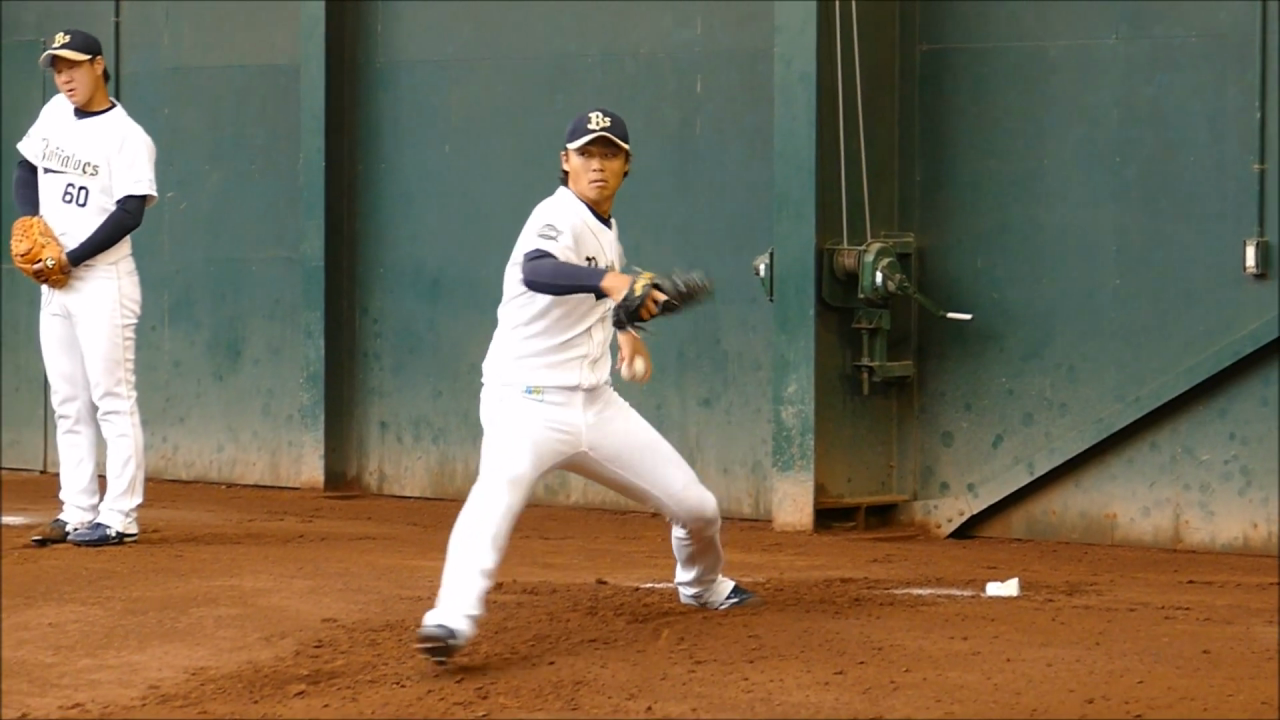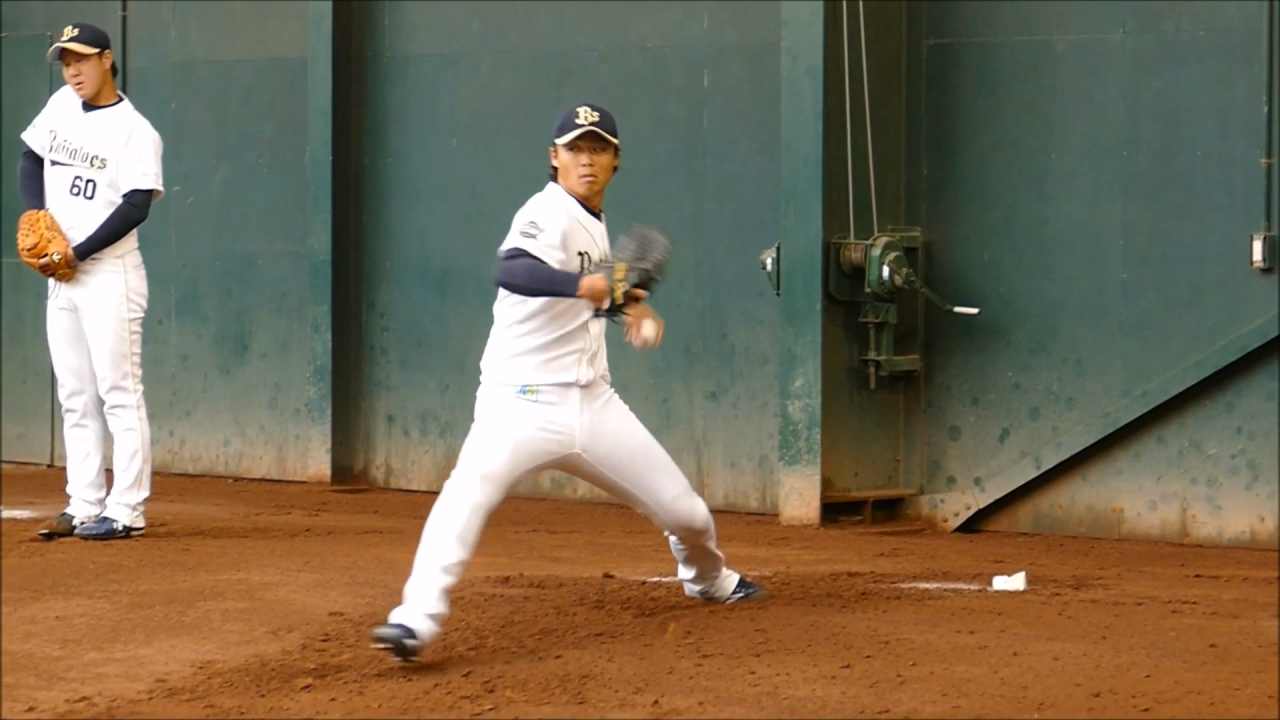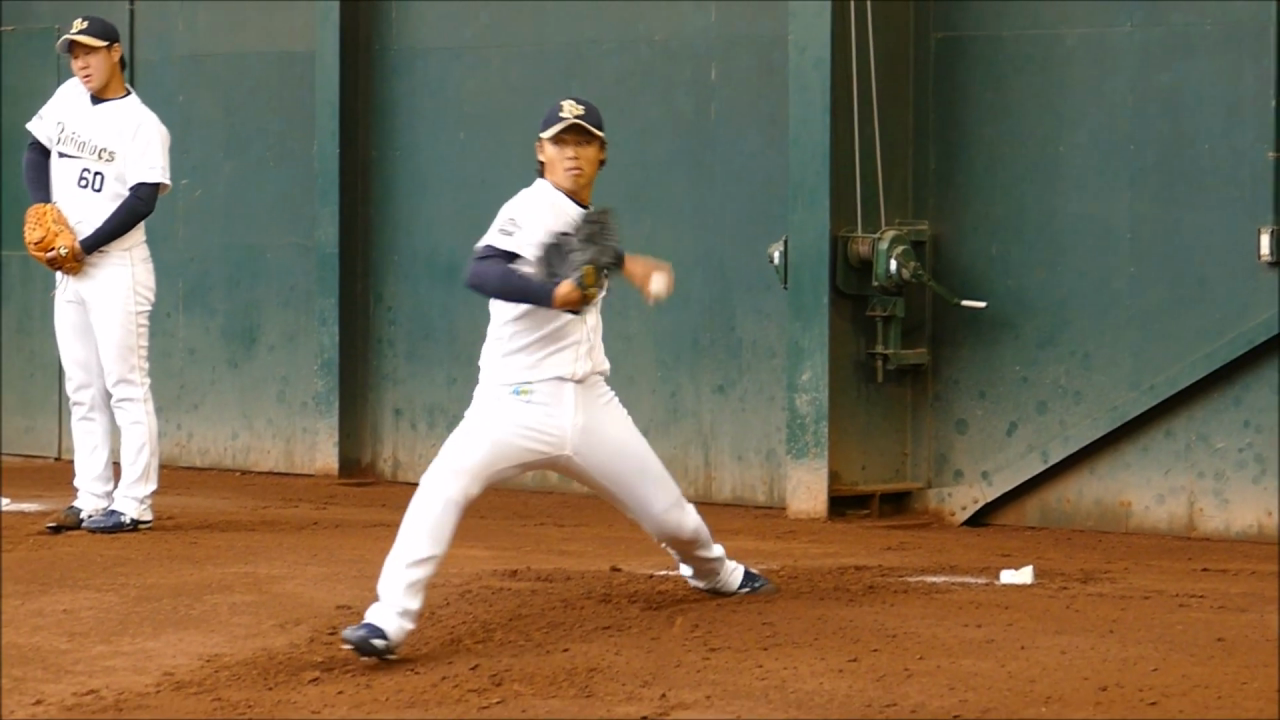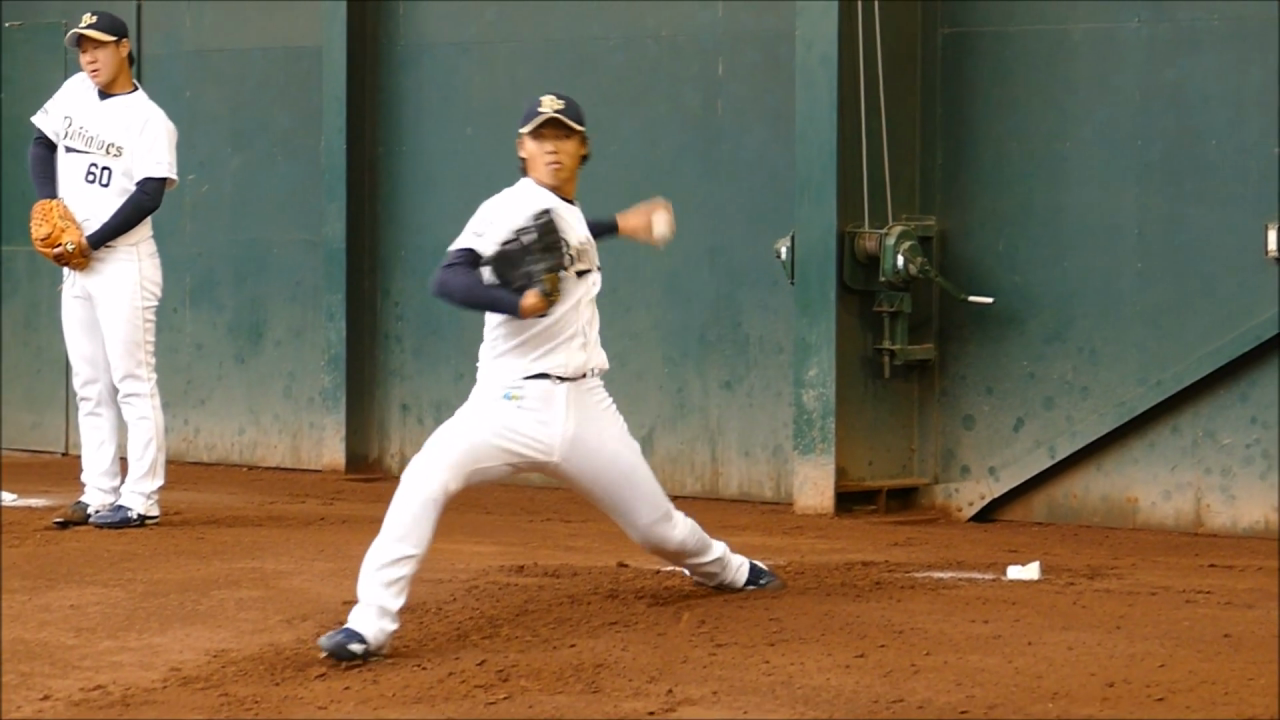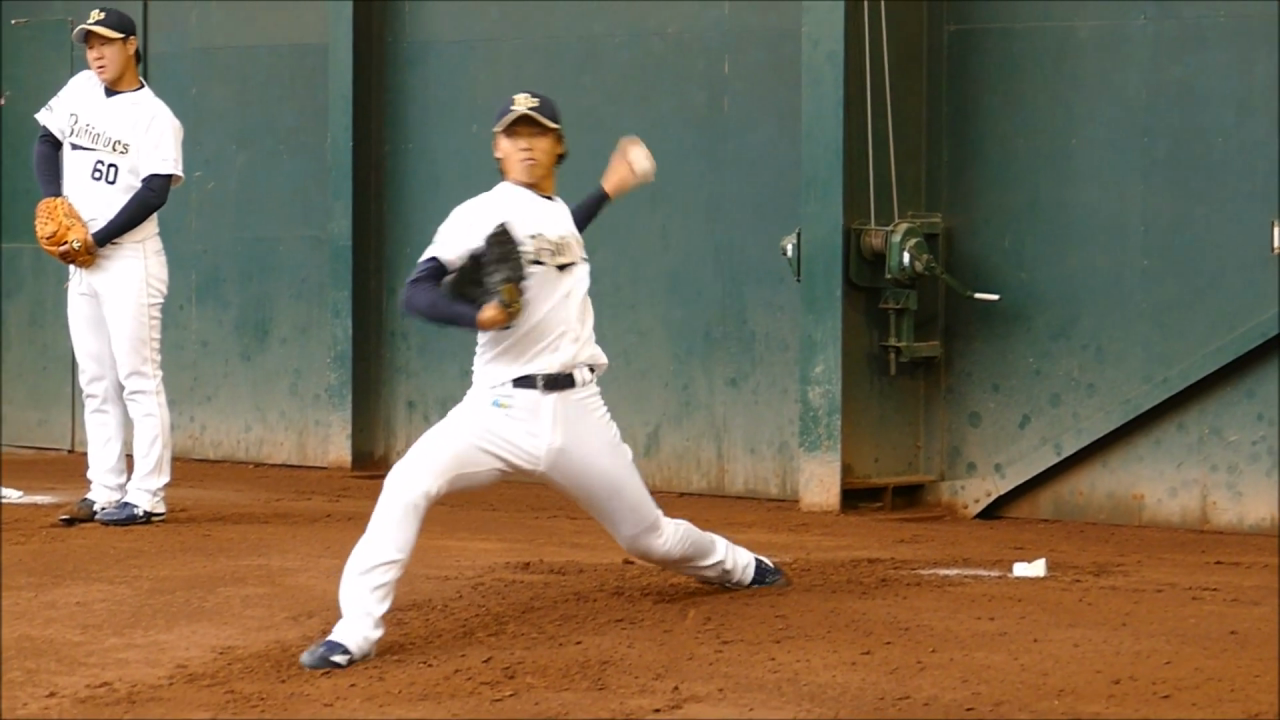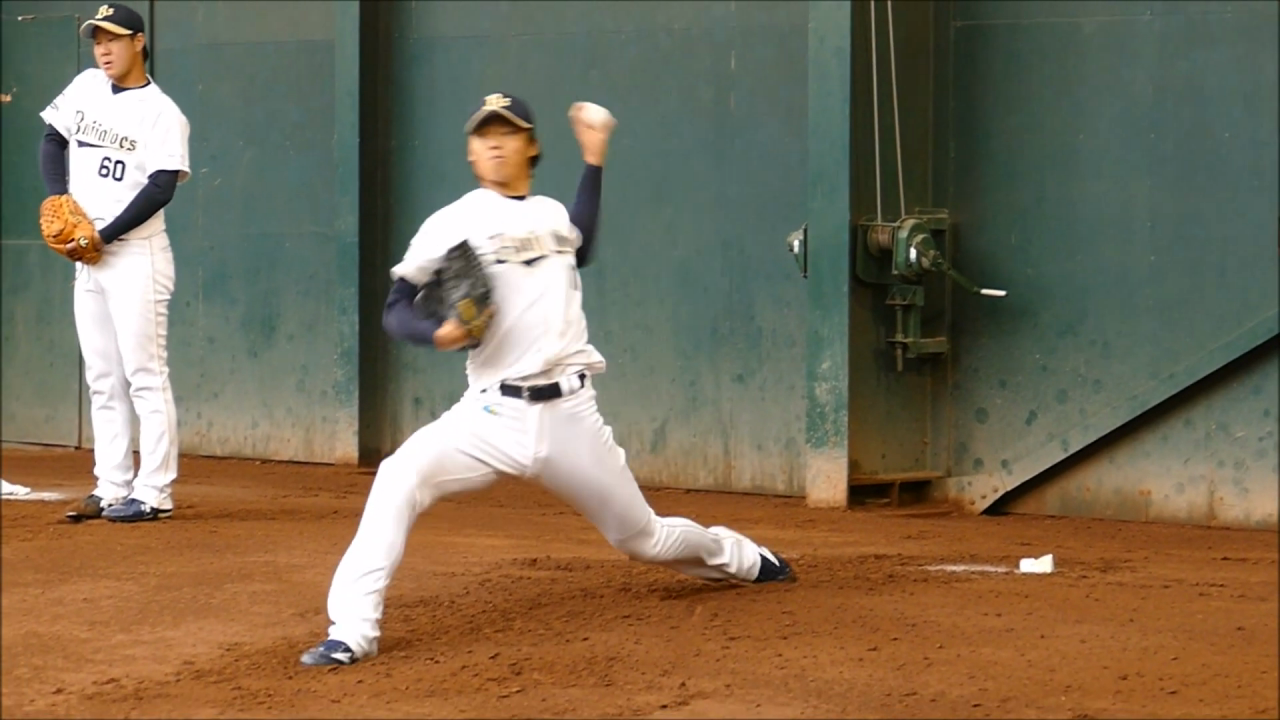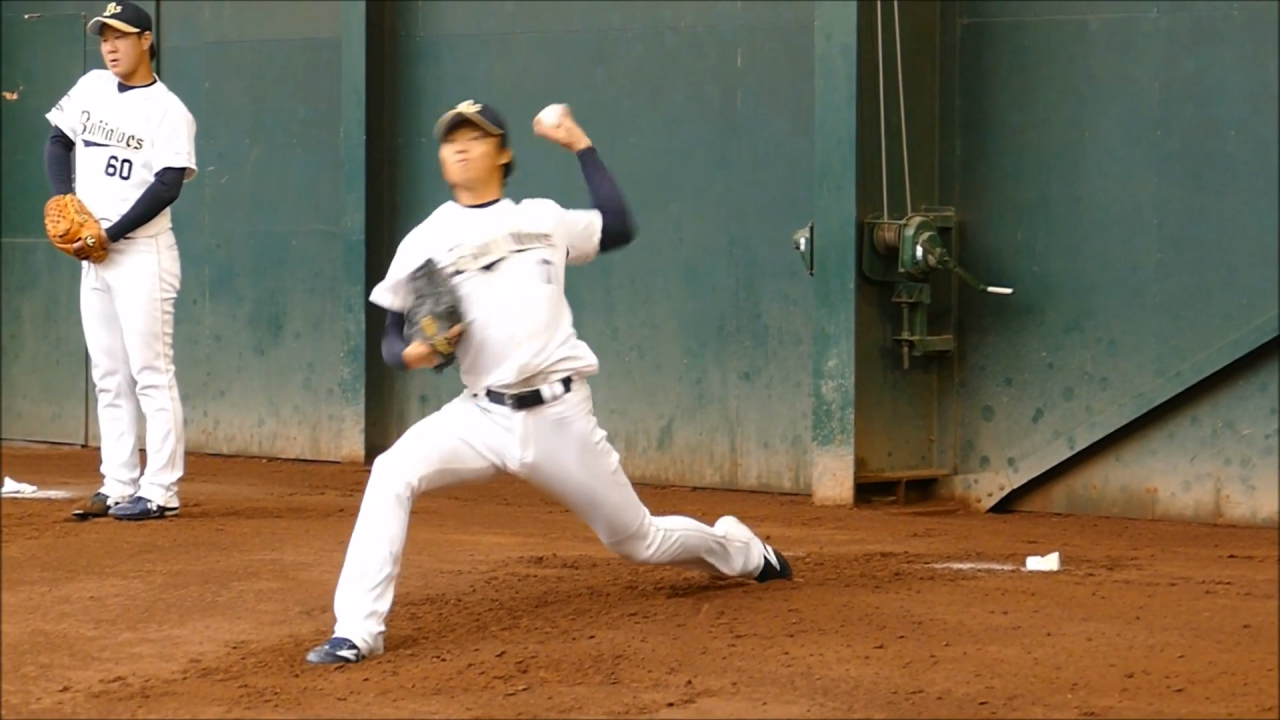
dt=0.1s
person 1, frame 1
left shoulder: (606, 230)
right shoulder: (555, 217)
right elbow: (534, 272)
left wrist: (619, 330)
right wrist: (606, 280)
left hip: (597, 404)
right hip: (523, 401)
left knee: (697, 507)
right knee: (504, 481)
left ankle: (703, 586)
right ankle: (454, 619)
person 1, frame 2
left shoulder: (593, 224)
right shoulder: (546, 212)
right elbow: (510, 272)
left wrist: (617, 300)
right wrist: (581, 286)
left hip: (593, 403)
right hip: (522, 400)
left knee: (685, 512)
right knee: (474, 484)
left ankle: (711, 579)
right ankle: (415, 619)
person 1, frame 3
left shoulder: (578, 218)
right shoulder: (531, 208)
right elbow: (482, 273)
left wrist: (618, 264)
right wrist: (551, 293)
left hip: (588, 401)
right hip: (515, 399)
left knee: (675, 520)
right knee: (448, 481)
left ankle: (715, 573)
right ankle: (390, 618)
person 1, frame 4
left shoulder: (570, 216)
right shoulder: (510, 207)
right elbow: (451, 275)
left wrist: (614, 227)
right wrist: (515, 303)
left hip: (584, 403)
right hip: (510, 399)
left knee: (659, 528)
right knee: (427, 480)
left ankle: (726, 566)
right ankle: (369, 622)
person 1, frame 5
left shoulder: (560, 215)
right shoulder: (484, 212)
right elbow: (418, 292)
left wrist: (604, 193)
right wrist: (477, 316)
left hip: (576, 408)
right hip: (501, 406)
left knee: (649, 537)
right knee: (409, 484)
left ankle: (731, 563)
right ankle: (356, 630)
person 1, frame 6
left shoulder: (552, 215)
right shoulder: (447, 224)
left elbow: (580, 247)
right elbow: (394, 312)
left wrist: (593, 161)
right wrist: (436, 332)
left hip: (565, 409)
right hip: (490, 410)
left knee: (643, 540)
right knee: (397, 482)
left ankle: (735, 553)
right ankle: (353, 631)
person 1, frame 7
left shoulder: (545, 216)
right shoulder: (425, 239)
left elbow: (619, 230)
right elbow: (391, 338)
left wrist: (582, 146)
right wrist: (412, 353)
left hip: (557, 413)
right hip: (483, 413)
left knee: (638, 541)
right knee: (393, 475)
left ankle: (737, 547)
right ankle: (358, 628)
person 2, frame 1
left shoulder: (127, 135)
right shoulder: (55, 113)
left elbow: (129, 214)
right elbow: (26, 170)
left wrist: (70, 258)
right wrist: (30, 224)
left hip: (102, 282)
right hip: (54, 285)
left knee: (112, 401)
right knee: (69, 405)
left ankle: (118, 517)
right ankle: (77, 512)
person 2, frame 2
left shoulder: (134, 130)
right shoulder: (62, 105)
left elbow: (135, 208)
right elbow: (31, 160)
left wrist: (76, 253)
right wrist: (35, 216)
left hip: (109, 275)
right hip: (60, 278)
left knee: (118, 395)
right knee: (75, 399)
left ankle: (125, 511)
right ankle: (83, 507)
person 2, frame 3
left shoulder: (142, 123)
right shoulder: (68, 97)
left elbow: (142, 201)
right elbow: (36, 151)
left wrist: (84, 246)
right wrist: (42, 209)
left hip: (116, 269)
right hip: (68, 271)
left knee: (126, 388)
right knee: (83, 392)
left ankle: (133, 504)
right ankle: (91, 499)
person 2, frame 4
left shoulder: (149, 119)
right shoulder: (75, 91)
left elbow: (148, 196)
right elbow: (41, 144)
left wrist: (89, 242)
right wrist: (48, 204)
left hip: (123, 264)
right hip: (75, 267)
left knee: (132, 383)
right knee: (90, 387)
left ankle: (139, 499)
right ankle: (97, 495)
person 2, frame 5
left shoulder: (156, 115)
right shoulder: (81, 88)
left elbow: (154, 193)
right elbow: (46, 141)
left wrist: (95, 239)
right wrist: (52, 202)
left hip: (129, 261)
right hip: (81, 264)
left knee: (138, 381)
right knee: (96, 384)
left ankle: (146, 496)
right ankle: (104, 492)
person 2, frame 6
left shoulder: (162, 112)
right shoulder: (86, 87)
left elbow: (160, 189)
right elbow: (52, 140)
left wrist: (103, 236)
right wrist: (58, 198)
left hip: (136, 258)
right hip: (88, 261)
left knee: (144, 377)
right knee: (103, 381)
left ankle: (152, 494)
right ankle: (111, 489)
person 2, frame 7
left shoulder: (169, 109)
right shoulder: (91, 87)
left elbow: (167, 187)
right elbow: (59, 141)
left wrist: (109, 234)
right wrist: (63, 199)
left hip: (142, 256)
right hip: (94, 259)
left knee: (150, 375)
right knee: (109, 379)
left ankle: (159, 491)
right ankle: (118, 487)
